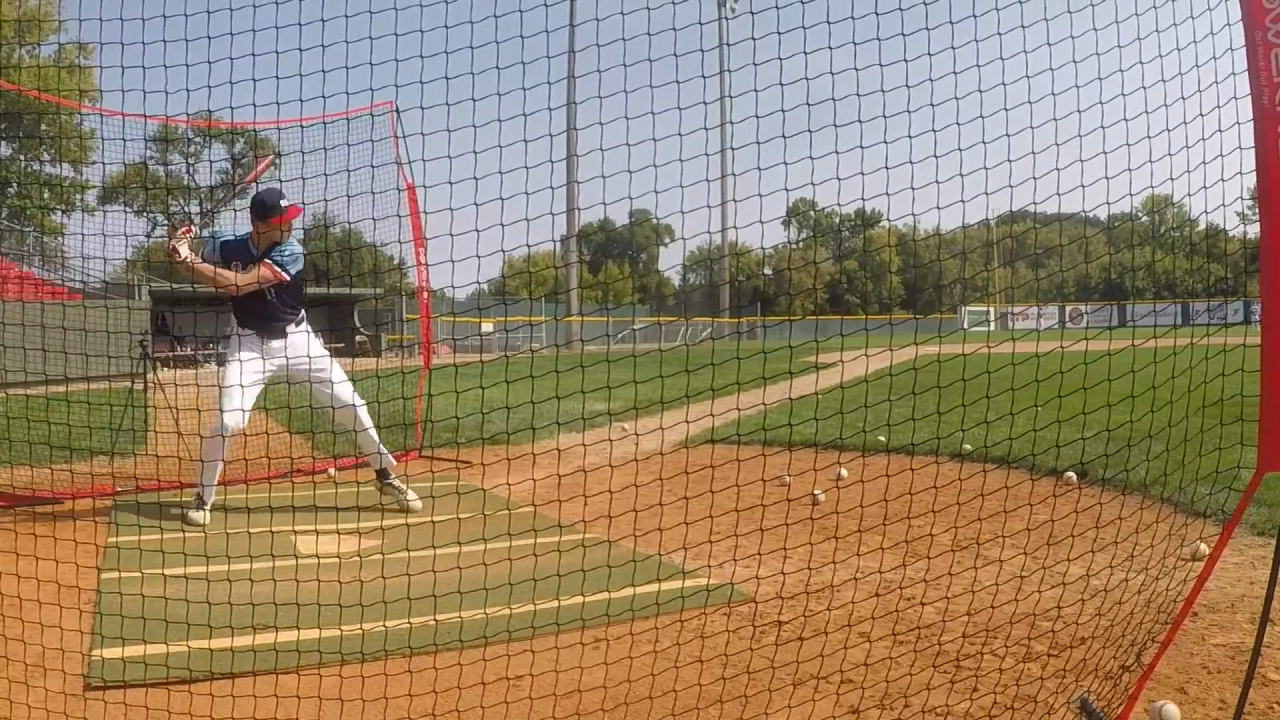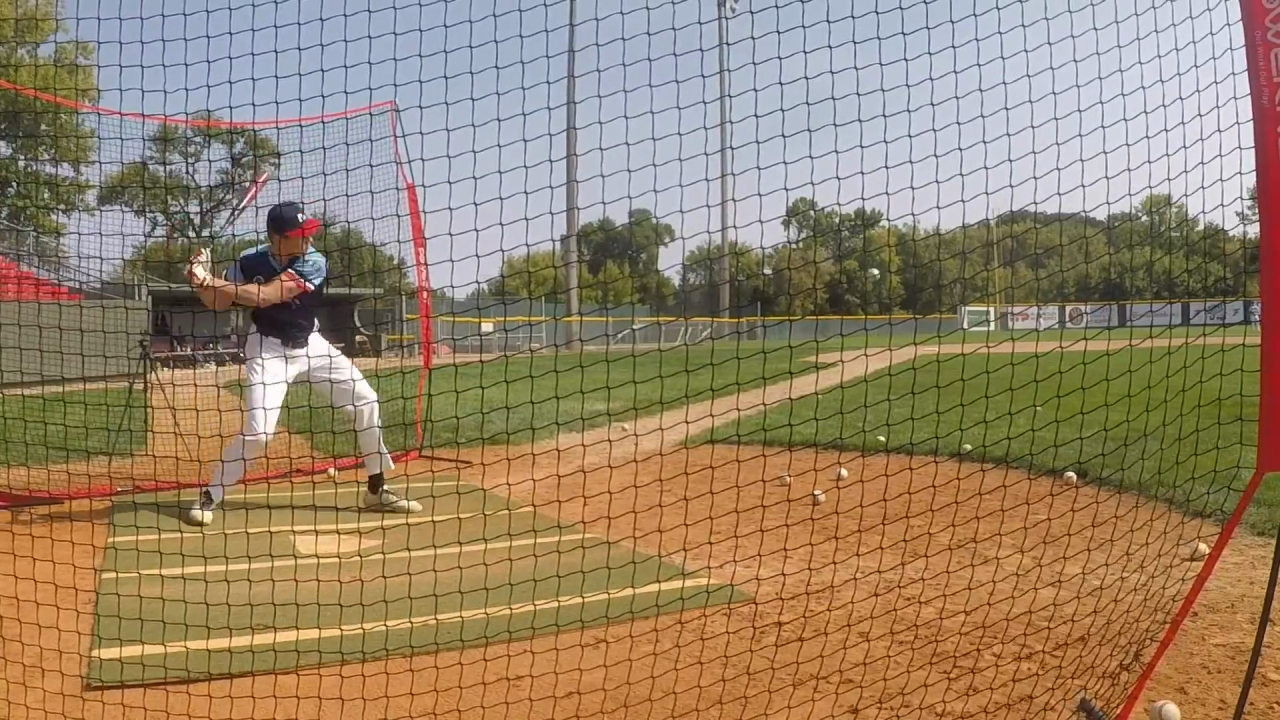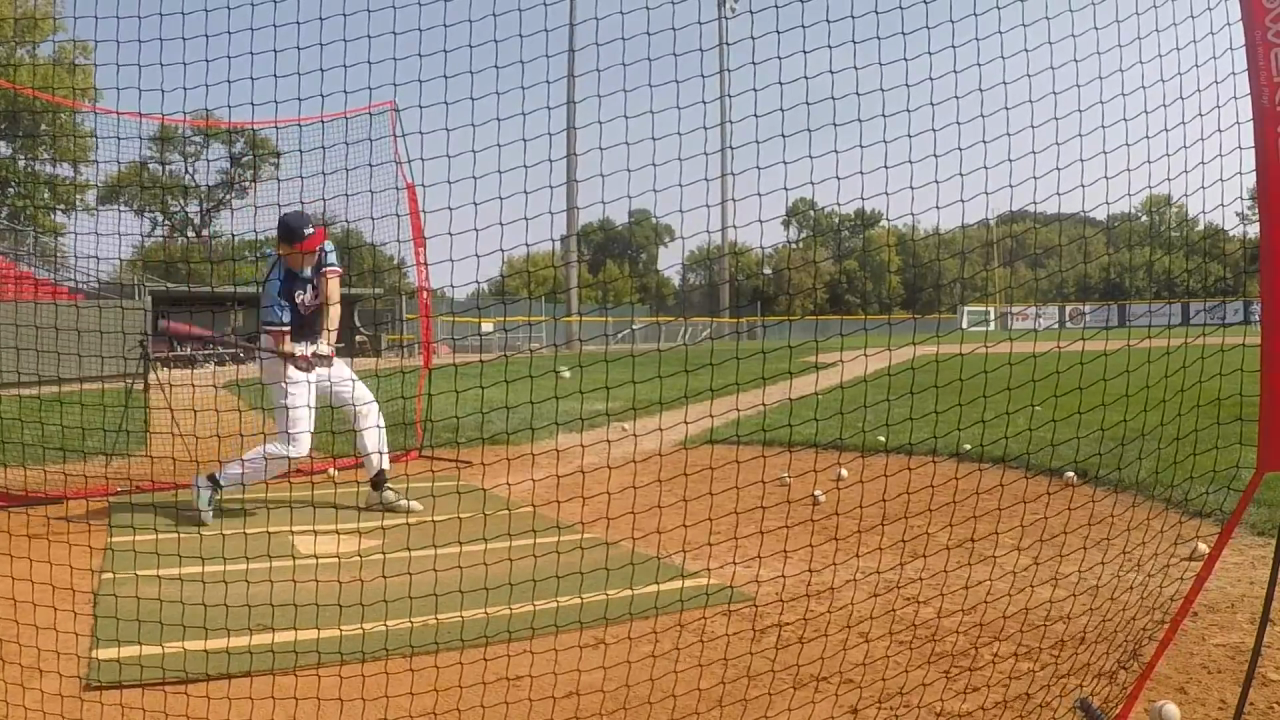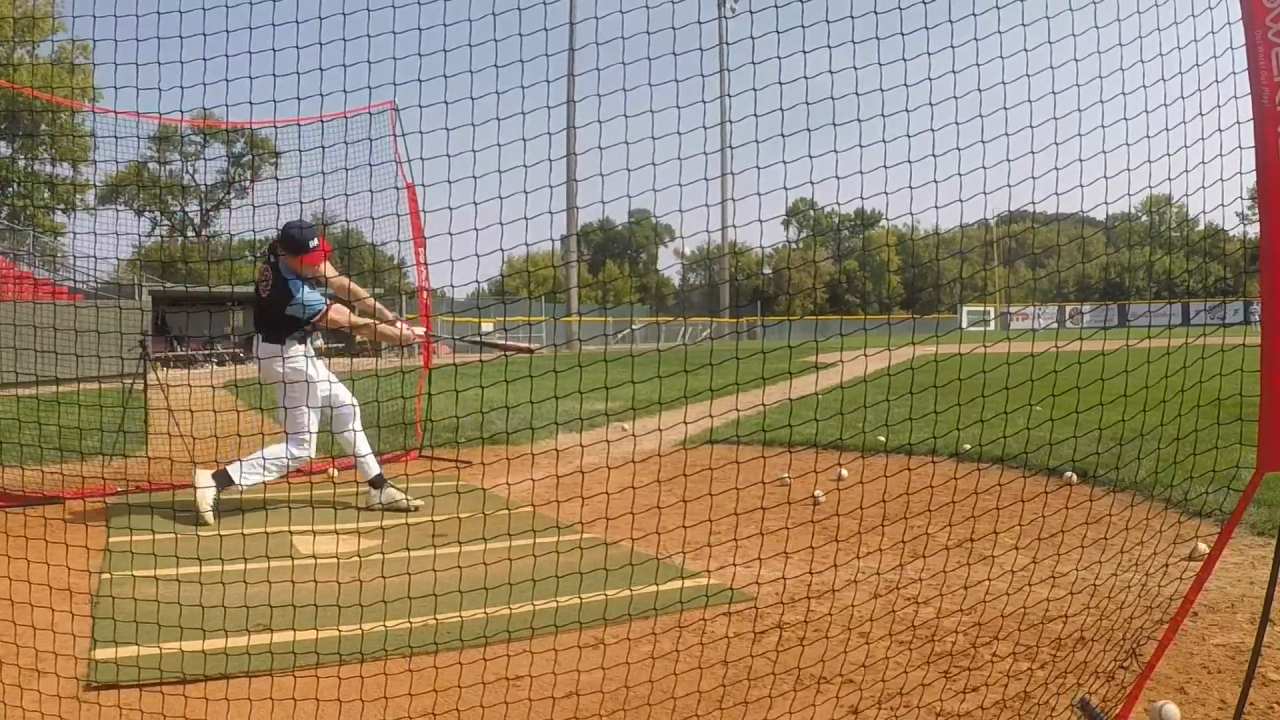
dt=0.1s
person 1, frame 1
left shoulder: (293, 252)
right shoulder: (229, 245)
left elbow: (241, 284)
right elbow: (176, 257)
left wrist: (192, 262)
right wrist: (180, 246)
left hip: (297, 337)
right hip: (252, 342)
left knee: (349, 402)
right knee: (229, 423)
left ankle: (385, 479)
right ankle: (203, 499)
person 1, frame 2
left shoulder: (313, 263)
right shoulder: (249, 263)
left elbow: (263, 296)
right elbow: (215, 304)
left wrist: (211, 282)
right wrist: (203, 280)
left hip: (309, 342)
right hip: (270, 349)
left knee: (365, 401)
right knee: (258, 431)
left ankle: (376, 489)
right ankle: (210, 497)
person 1, frame 3
left shoulder: (323, 250)
right shoulder: (275, 288)
left elbow: (332, 299)
right elbow: (280, 345)
left wrist: (325, 344)
right wrist: (303, 356)
left hip: (315, 348)
right hip: (290, 355)
left knee: (365, 406)
right knee: (294, 446)
left ankle: (378, 488)
right ankle: (212, 486)
person 1, frame 4
left shoulder: (295, 253)
right shoulder: (296, 293)
left elbow: (340, 282)
right elbow: (351, 323)
left wrist: (385, 314)
right wrist: (398, 335)
left hip: (293, 351)
right hip: (287, 356)
left knee: (347, 406)
right knee: (299, 448)
left ankle: (379, 489)
right ankle: (214, 480)
